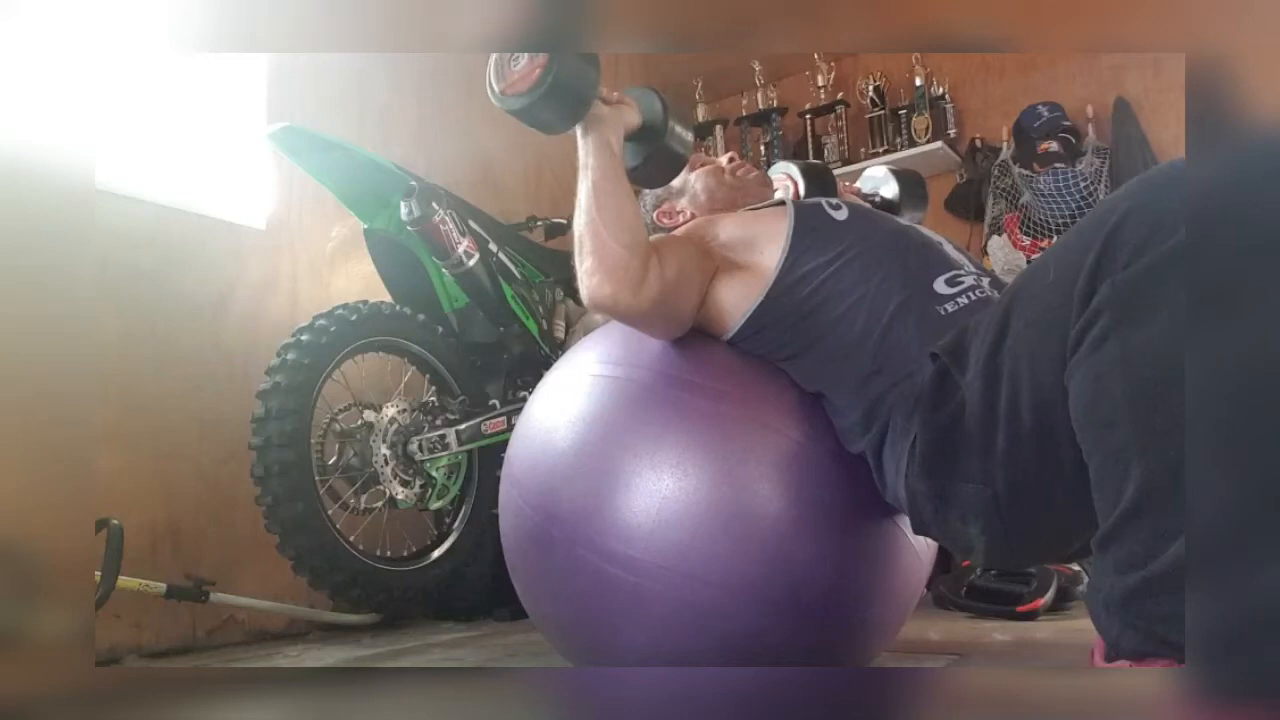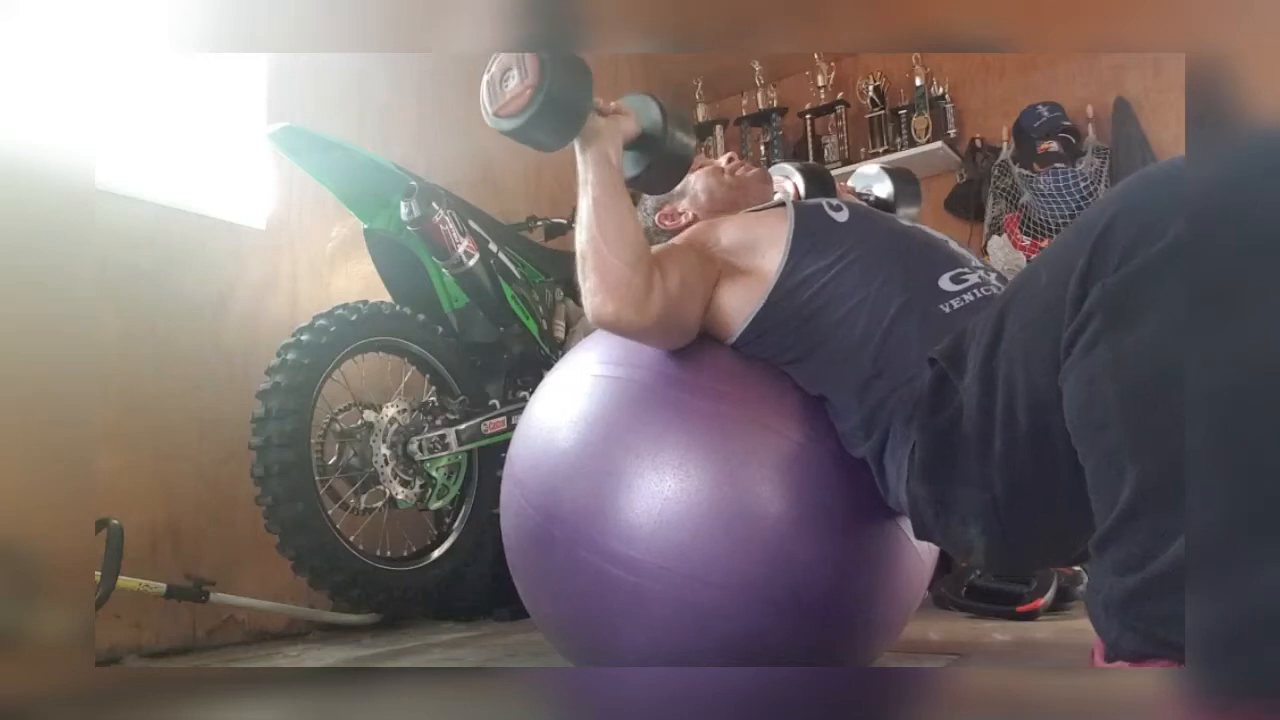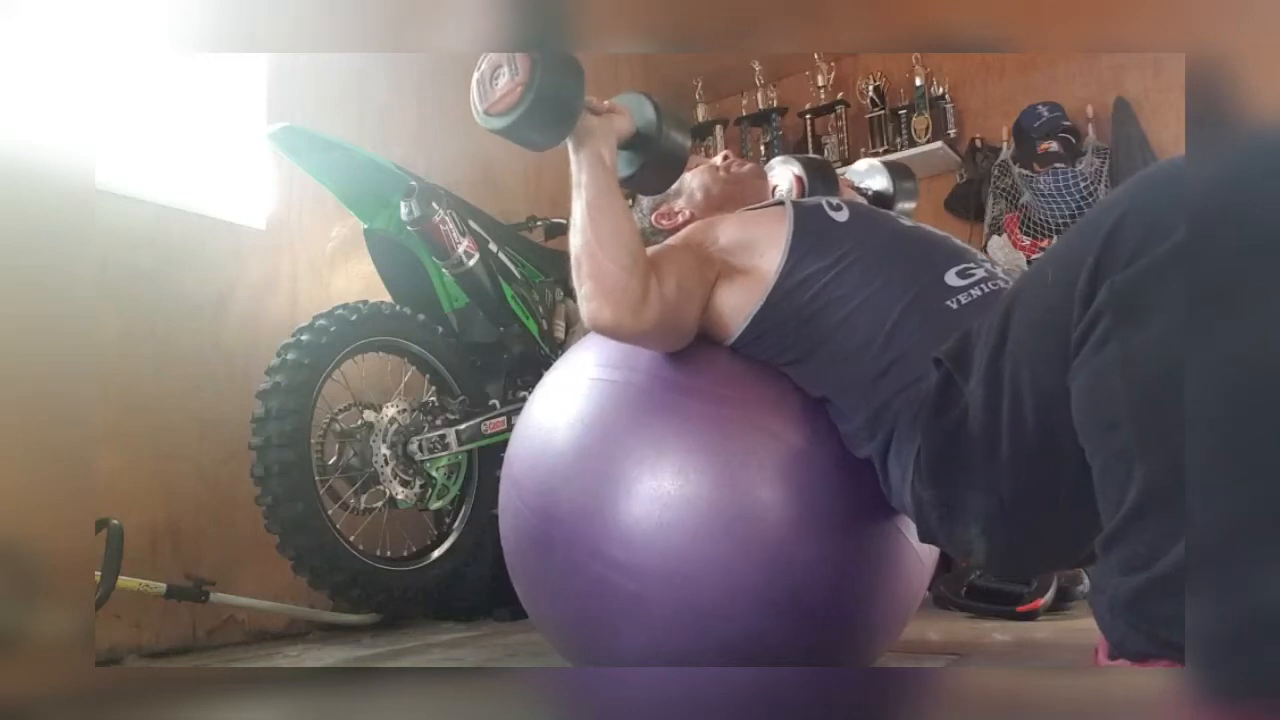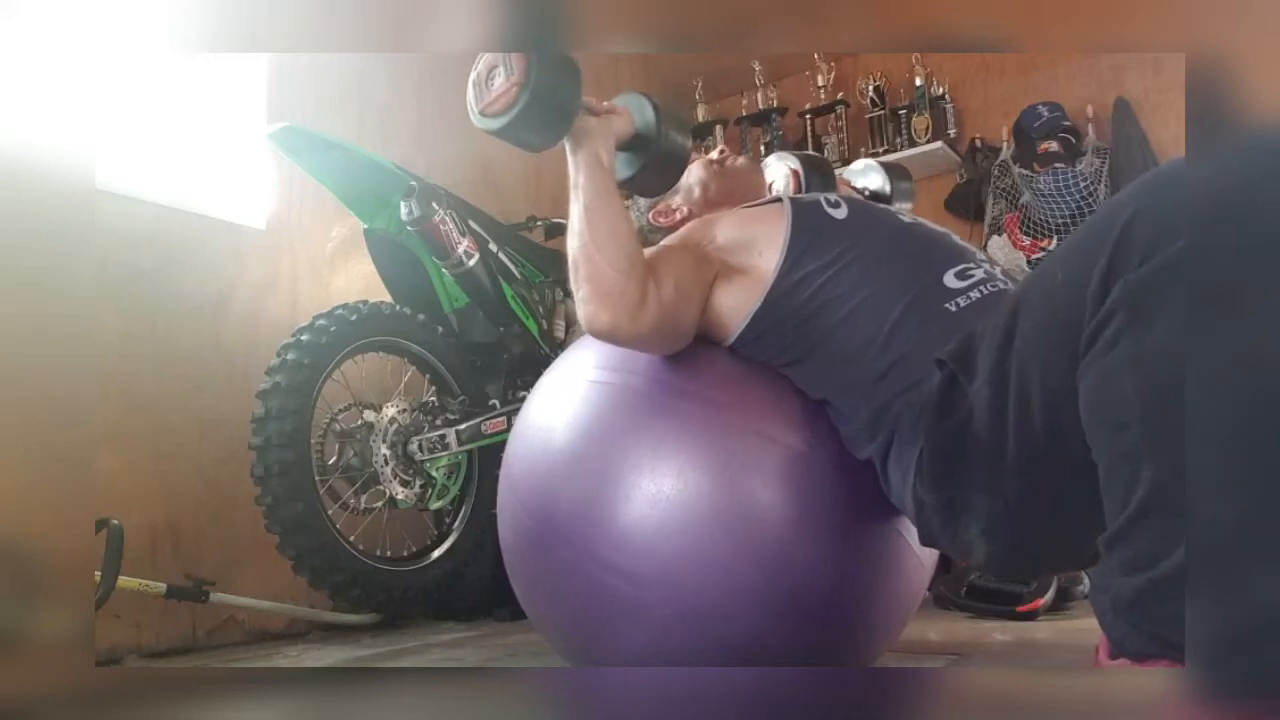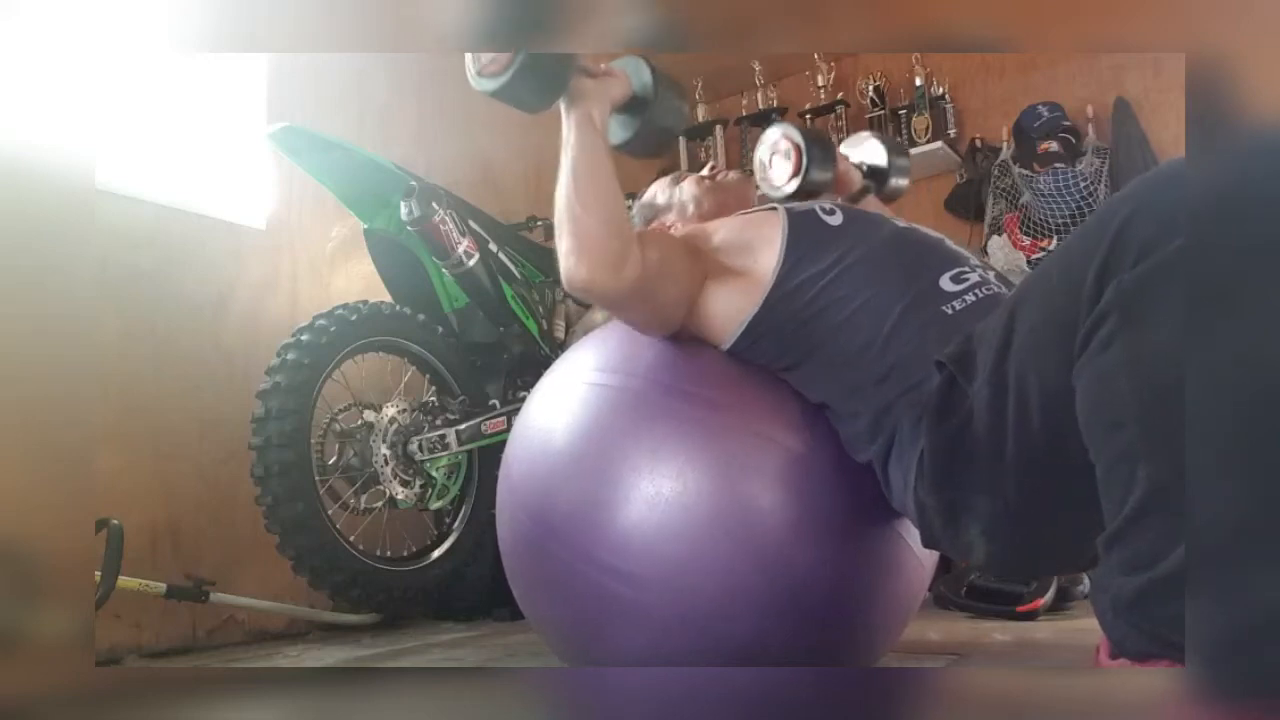
dt=0.3s
person 1, frame 1
left shoulder: (797, 241)
right shoulder: (706, 245)
right elbow: (615, 285)
left wrist: (860, 218)
right wrist: (601, 137)
right hip: (966, 429)
right knee: (1163, 216)
person 1, frame 2
left shoulder: (803, 235)
right shoulder: (707, 251)
right elbow: (621, 300)
left wrist: (855, 212)
right wrist: (598, 148)
right hip: (967, 431)
right knee: (1158, 214)
person 1, frame 3
left shoulder: (806, 239)
right shoulder: (703, 250)
right elbow: (617, 305)
left wrist: (854, 210)
right wrist: (593, 148)
right hip: (970, 428)
right knee: (1160, 216)
person 1, frame 4
left shoulder: (793, 233)
right shoulder: (700, 249)
right elbow: (615, 310)
left wrist: (851, 208)
right wrist: (590, 150)
right hip: (972, 423)
person 1, frame 5
left shoulder: (789, 248)
right shoulder: (700, 254)
right elbow: (598, 268)
left wrist: (853, 192)
right wrist: (586, 113)
right hip: (969, 424)
right ankle: (1153, 641)
